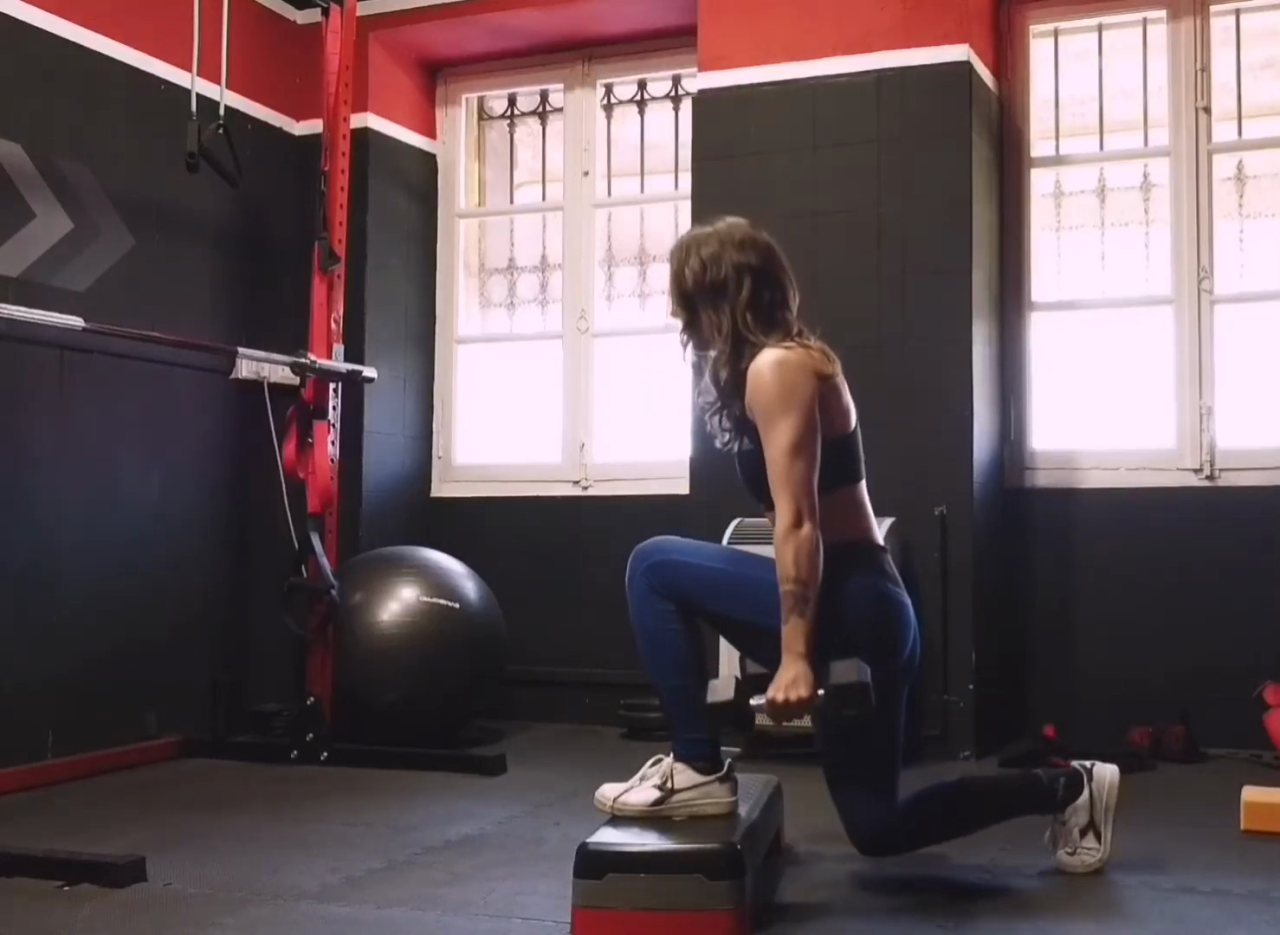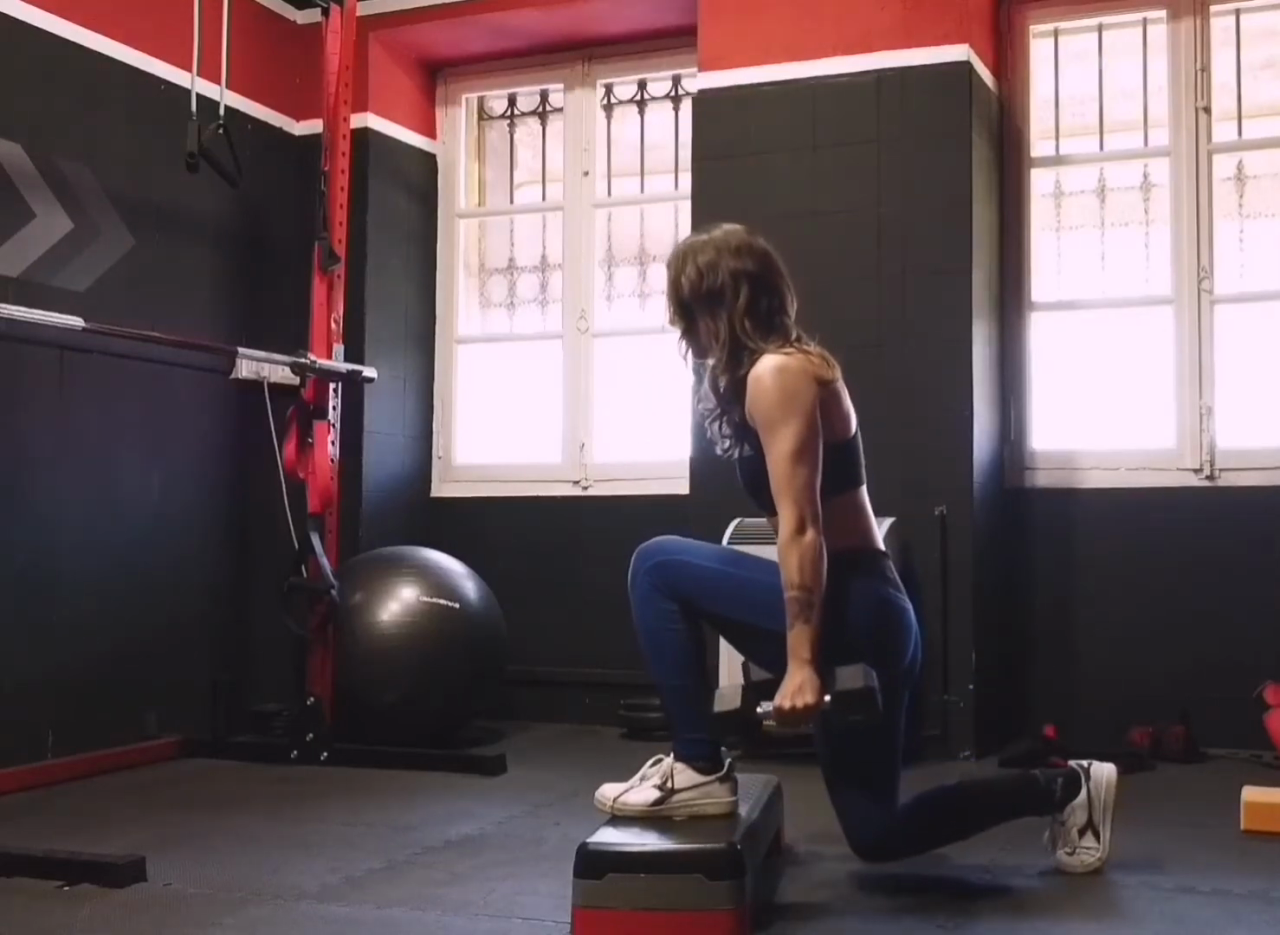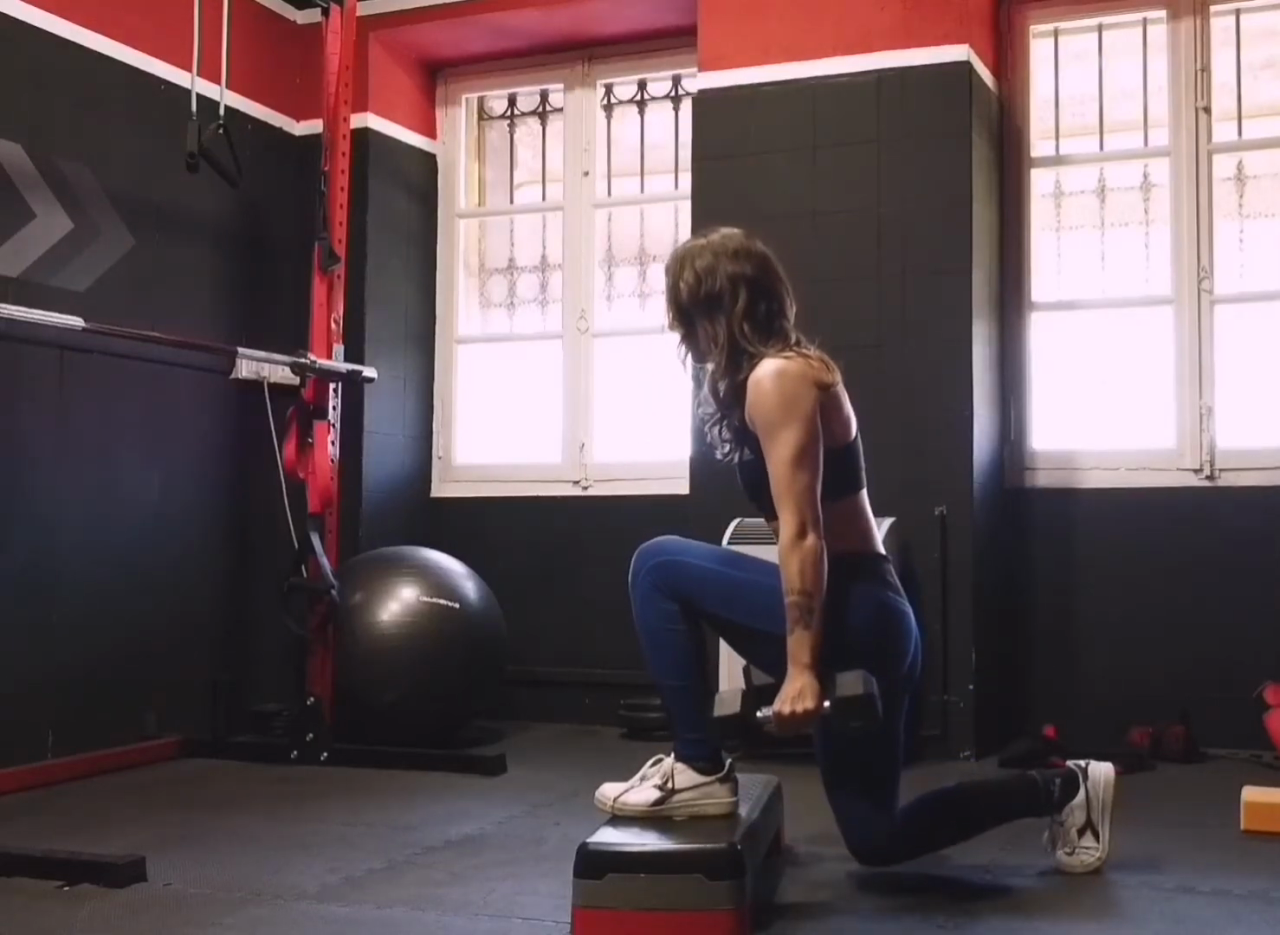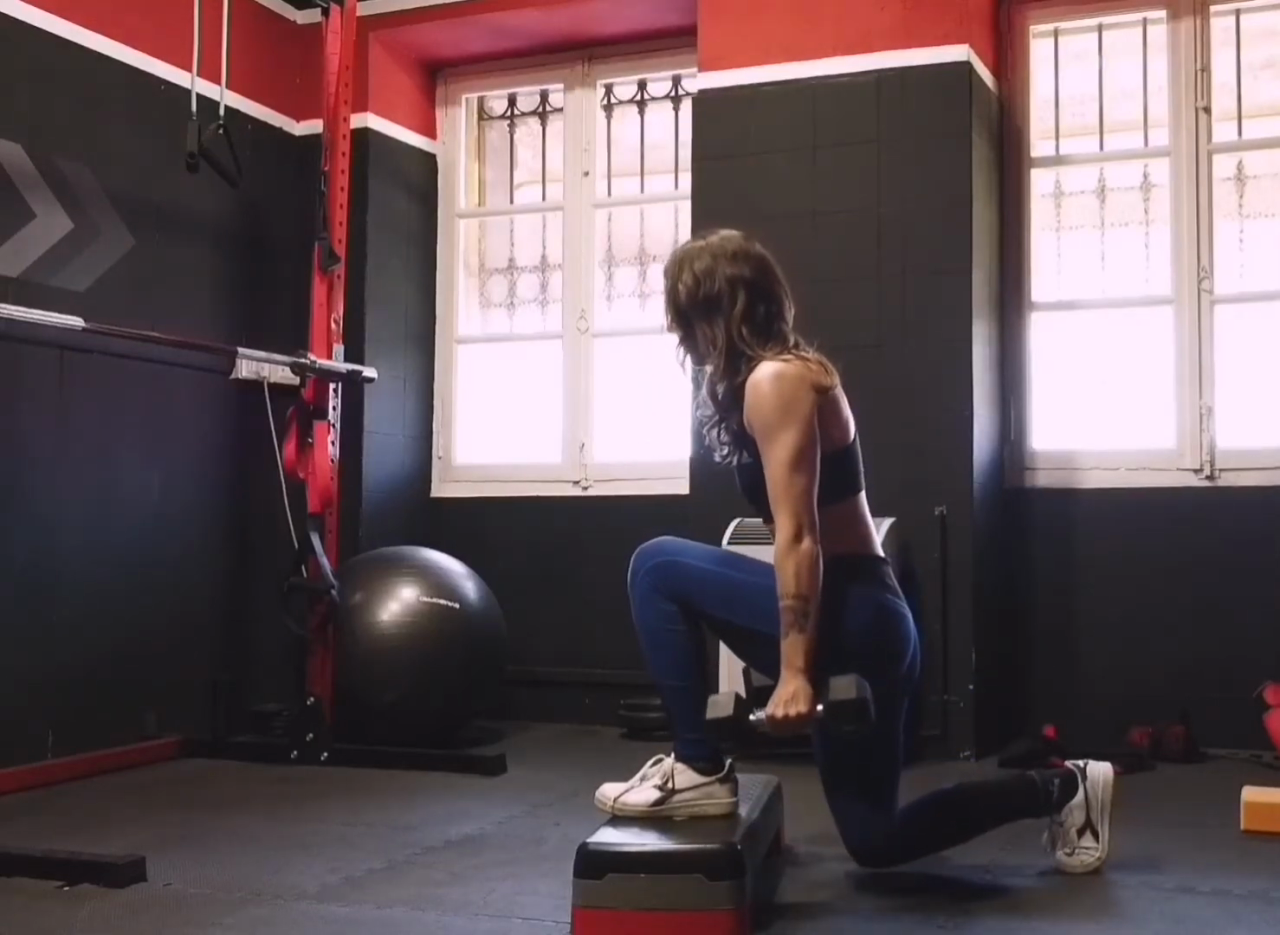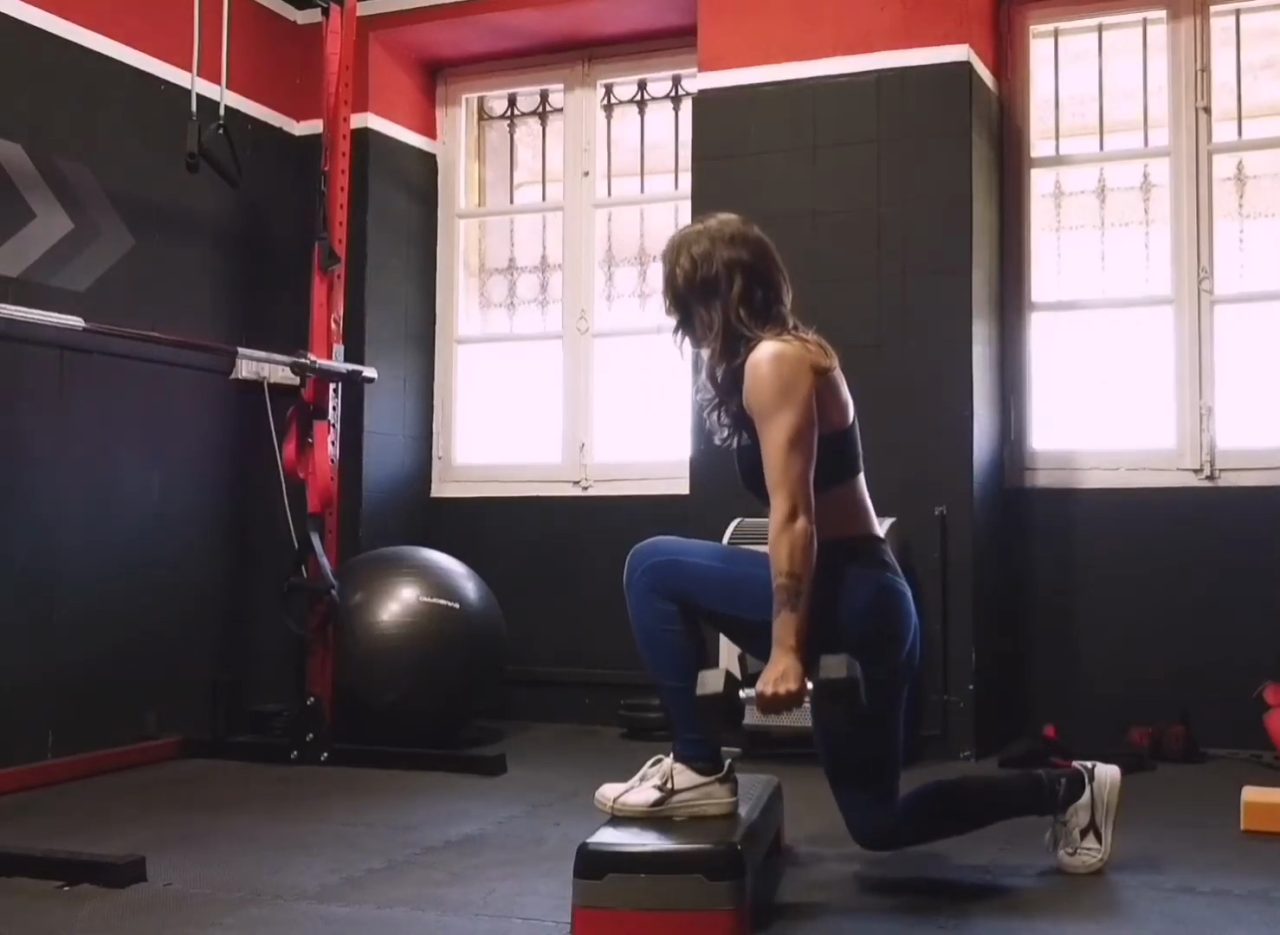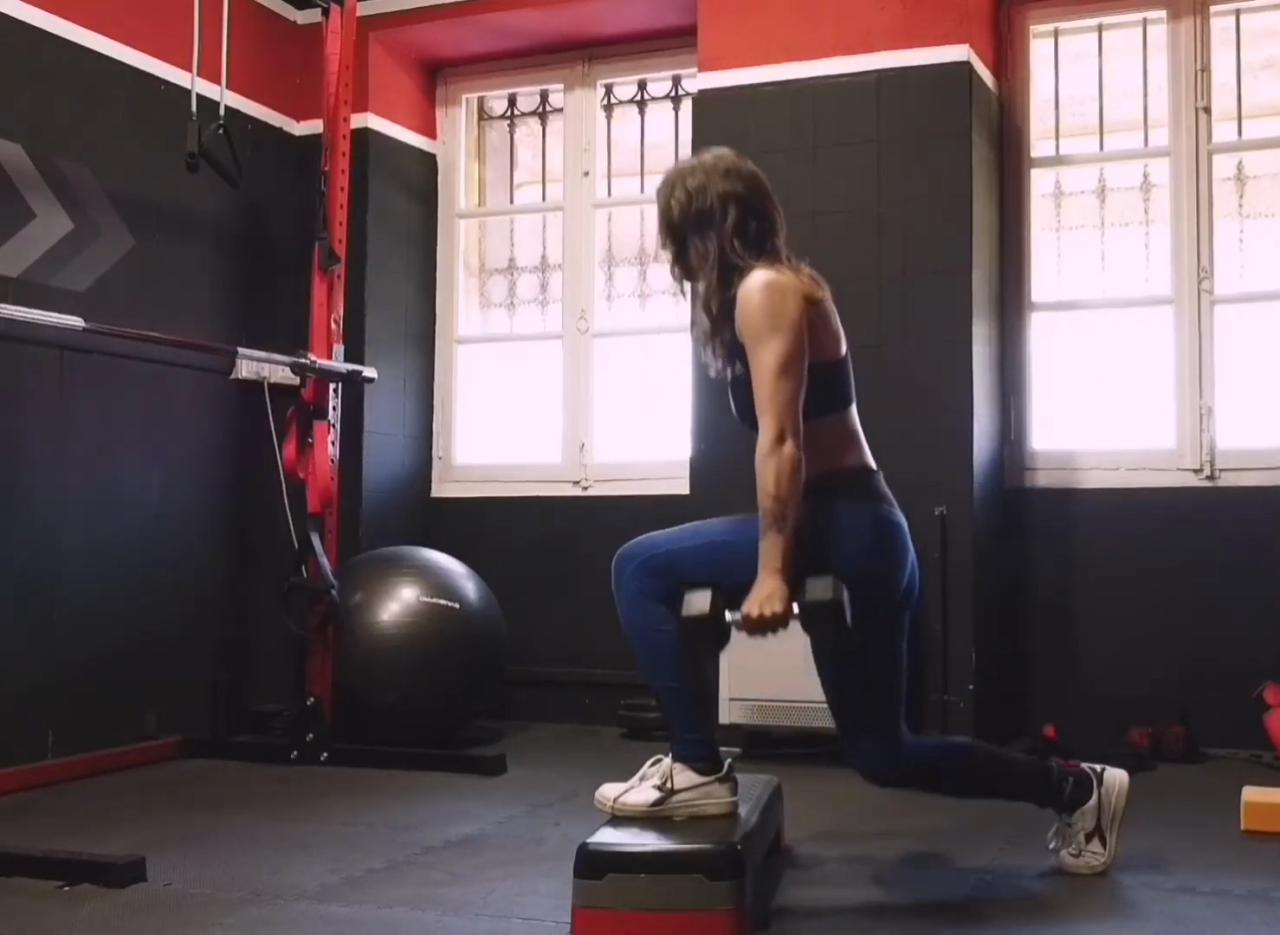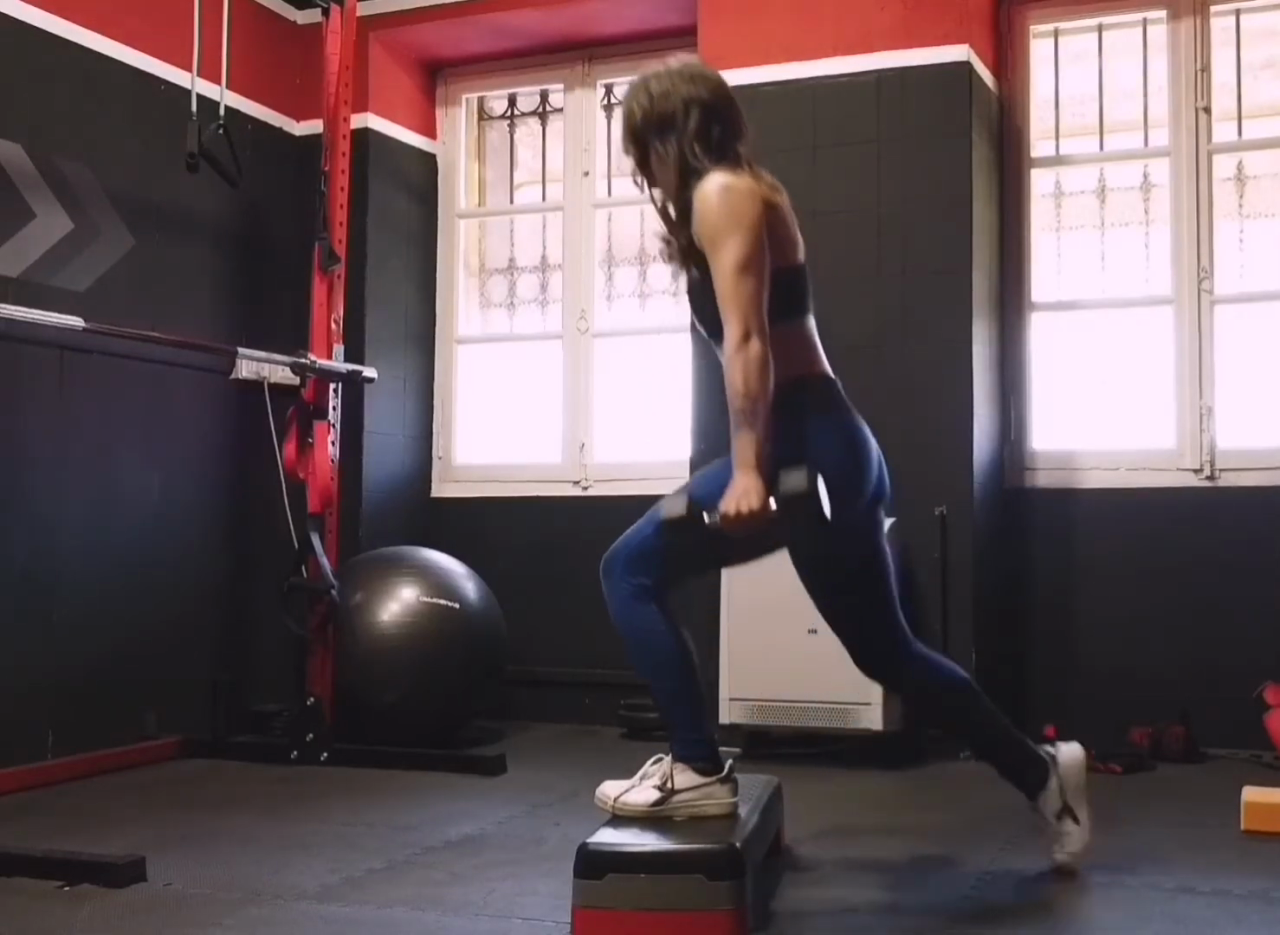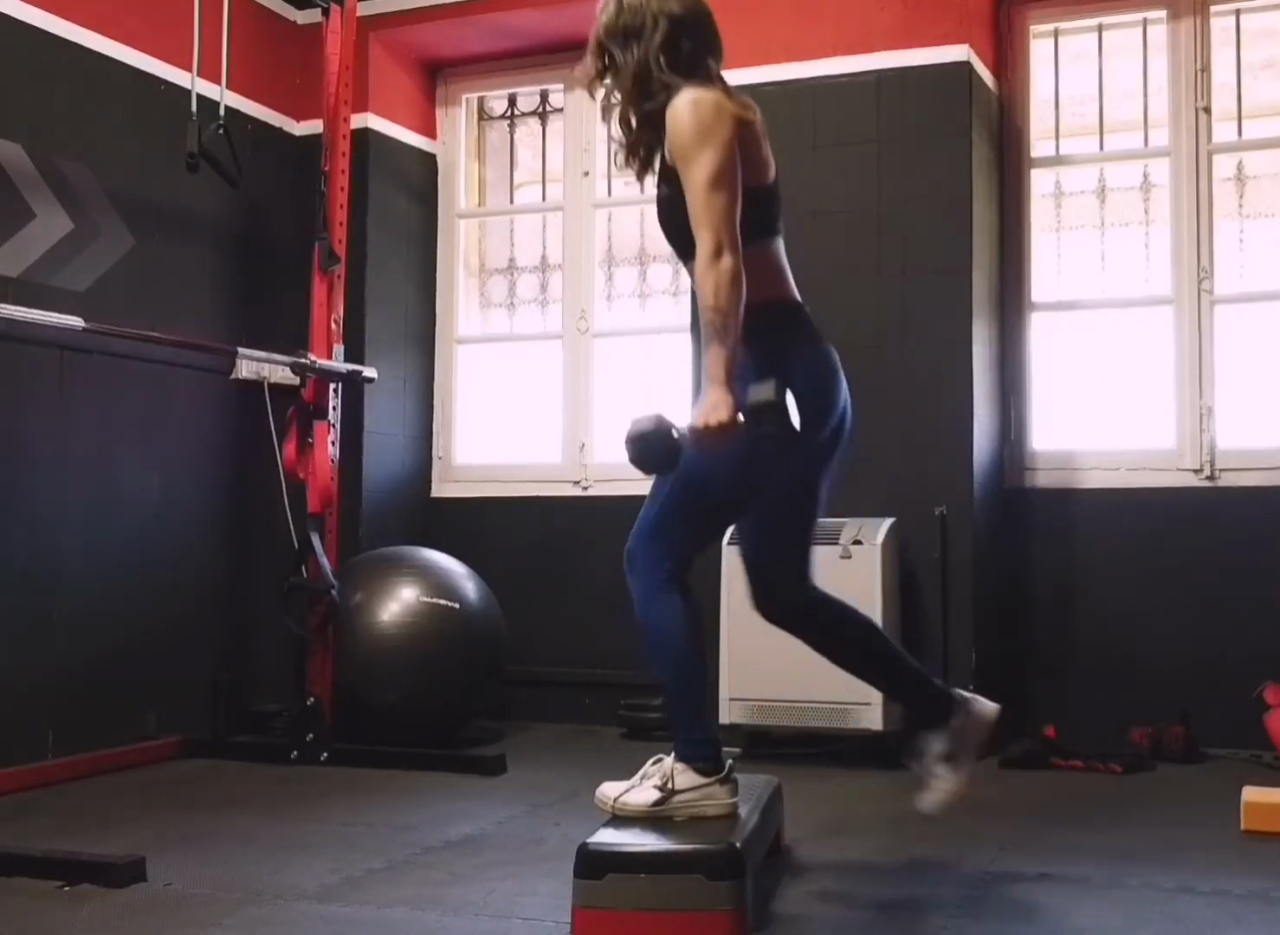
dt=0.2s
person 1, frame 1
left shoulder: (776, 367)
right shoulder: (792, 358)
left elbow: (798, 524)
left wrist: (795, 655)
left hip: (847, 603)
right hip: (859, 600)
left knee: (655, 569)
right knee: (880, 826)
left ankle: (697, 771)
right ankle: (1068, 788)
person 1, frame 2
left shoulder: (776, 373)
right shoulder: (790, 364)
left elbow: (801, 529)
left wrist: (801, 663)
left hip: (850, 611)
right hip: (861, 606)
left knee: (659, 568)
right knee: (880, 833)
left ankle: (697, 771)
right ankle: (1066, 788)
person 1, frame 3
left shoulder: (775, 378)
right shoulder: (788, 368)
left elbow: (802, 534)
left wrist: (801, 668)
left hip: (850, 613)
right hip: (861, 609)
left knee: (659, 568)
right knee: (878, 837)
left ankle: (697, 772)
right ankle: (1063, 789)
person 1, frame 4
left shoulder: (773, 381)
right shoulder: (787, 371)
left elbow: (798, 538)
left wrist: (794, 671)
left hip: (849, 617)
right hip: (859, 611)
left knee: (658, 570)
right knee: (877, 839)
left ankle: (698, 772)
right ankle: (1064, 788)
person 1, frame 5
left shoulder: (773, 361)
right shoulder: (787, 353)
left elbow: (793, 519)
left wrist: (784, 651)
right wrist: (791, 637)
left hip: (849, 599)
right hip: (859, 595)
left knee: (655, 569)
right knee: (880, 822)
left ankle: (697, 771)
right ankle: (1070, 787)
person 1, frame 6
left shoulder: (764, 289)
right shoulder: (780, 285)
left elbow: (782, 444)
left wrist: (771, 573)
right wrist: (778, 556)
left hip: (843, 533)
right hip: (856, 530)
left knee: (643, 570)
right knee: (884, 752)
left ankle: (698, 772)
right ankle: (1076, 788)
person 1, frame 7
left shoulder: (720, 194)
right shoulder: (743, 193)
left elbow: (746, 345)
left wrist: (747, 471)
right wrist: (754, 461)
left hip: (805, 446)
right hip: (827, 444)
left knee: (632, 572)
right knee: (888, 652)
left ankle: (697, 773)
right ankle: (1042, 770)
person 1, frame 8
left shoulder: (694, 108)
right shoulder: (713, 111)
left elbow: (718, 260)
left wrist: (717, 385)
right wrist: (729, 379)
left hip: (772, 376)
right hip: (799, 375)
left knee: (655, 559)
right knee: (782, 588)
left ankle: (698, 772)
right ankle: (945, 715)
